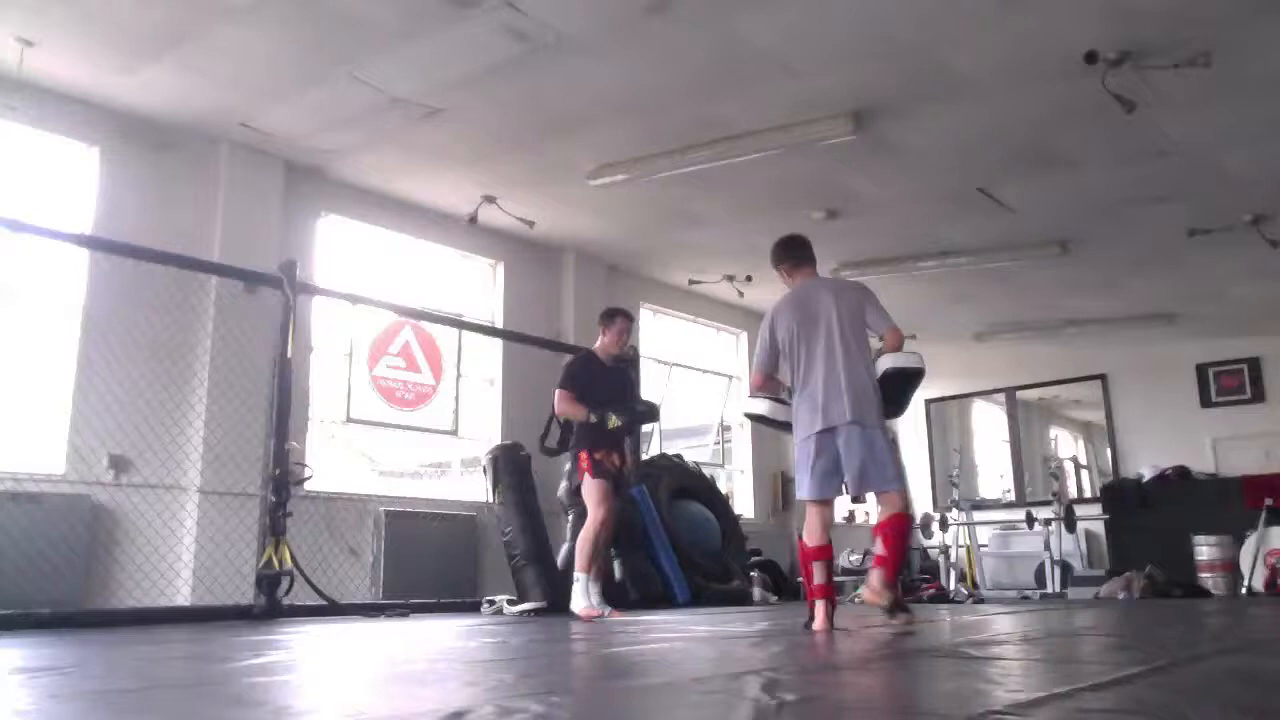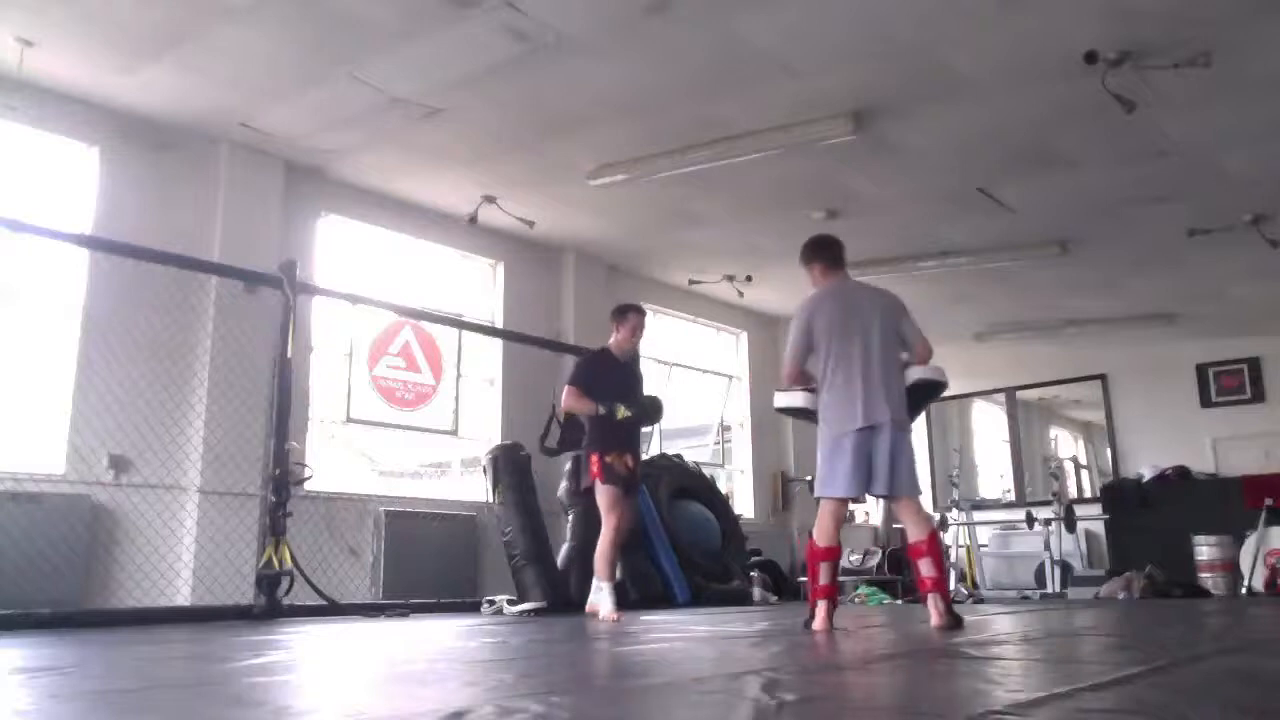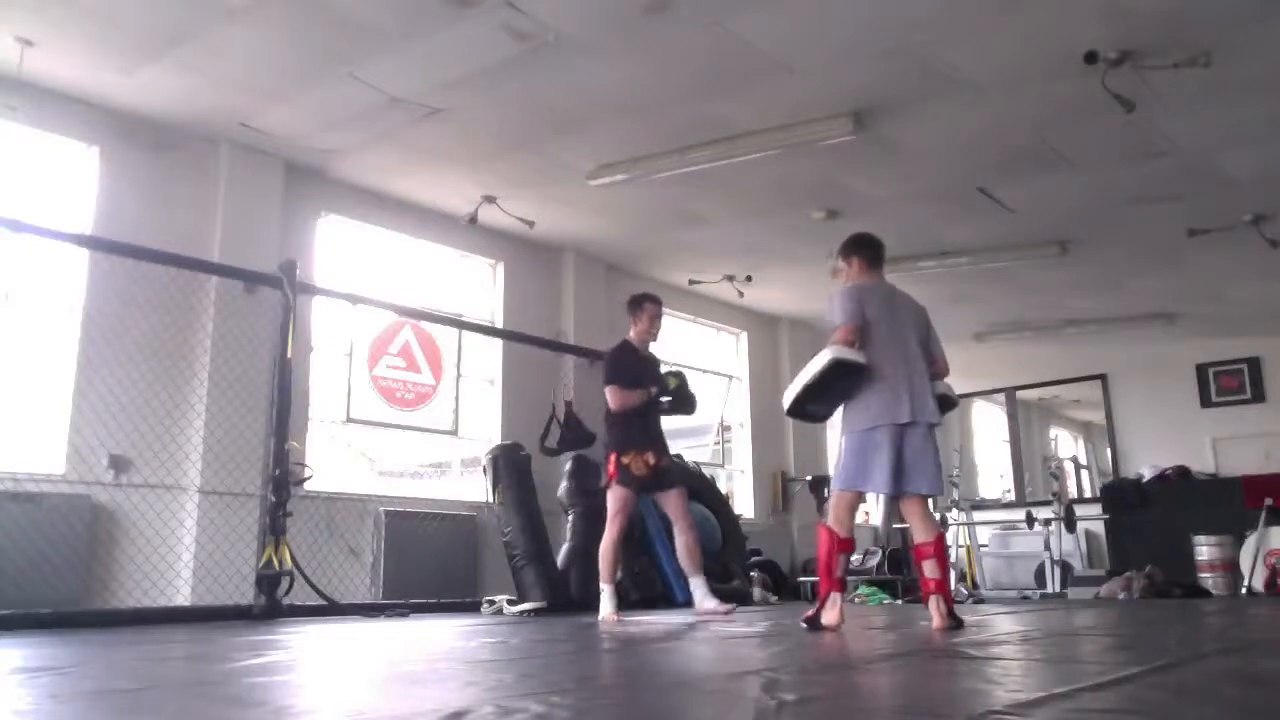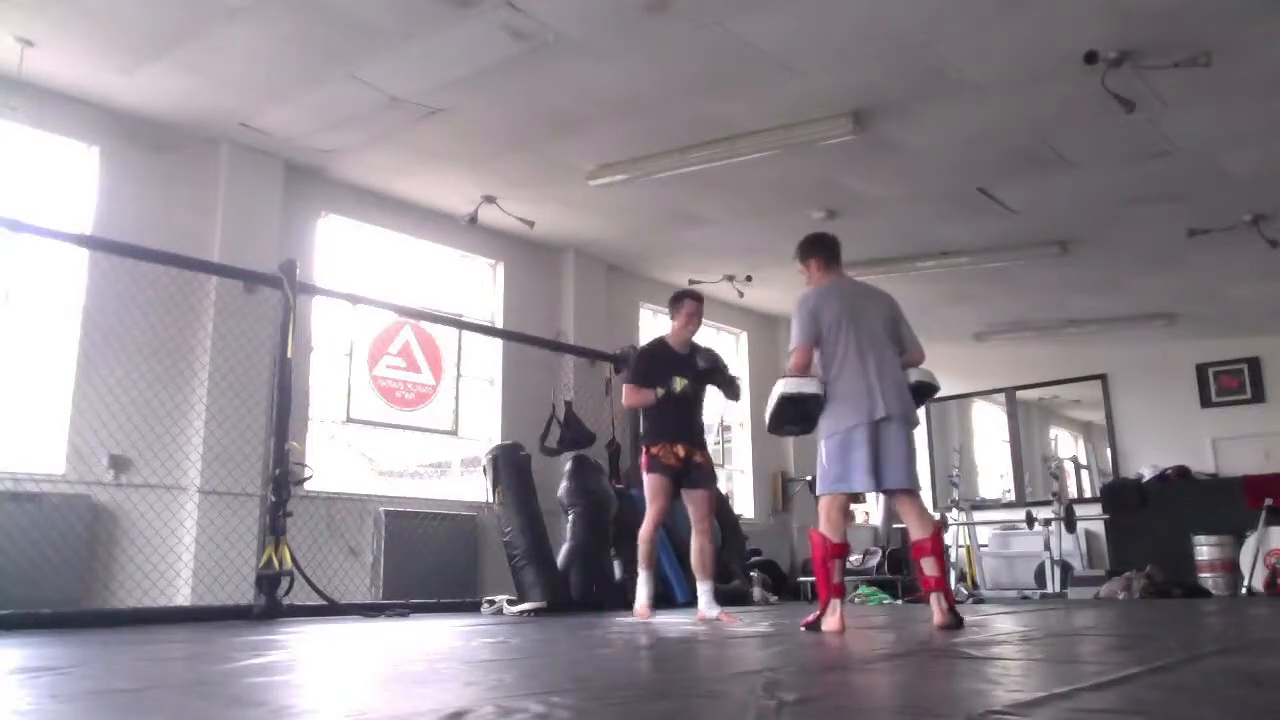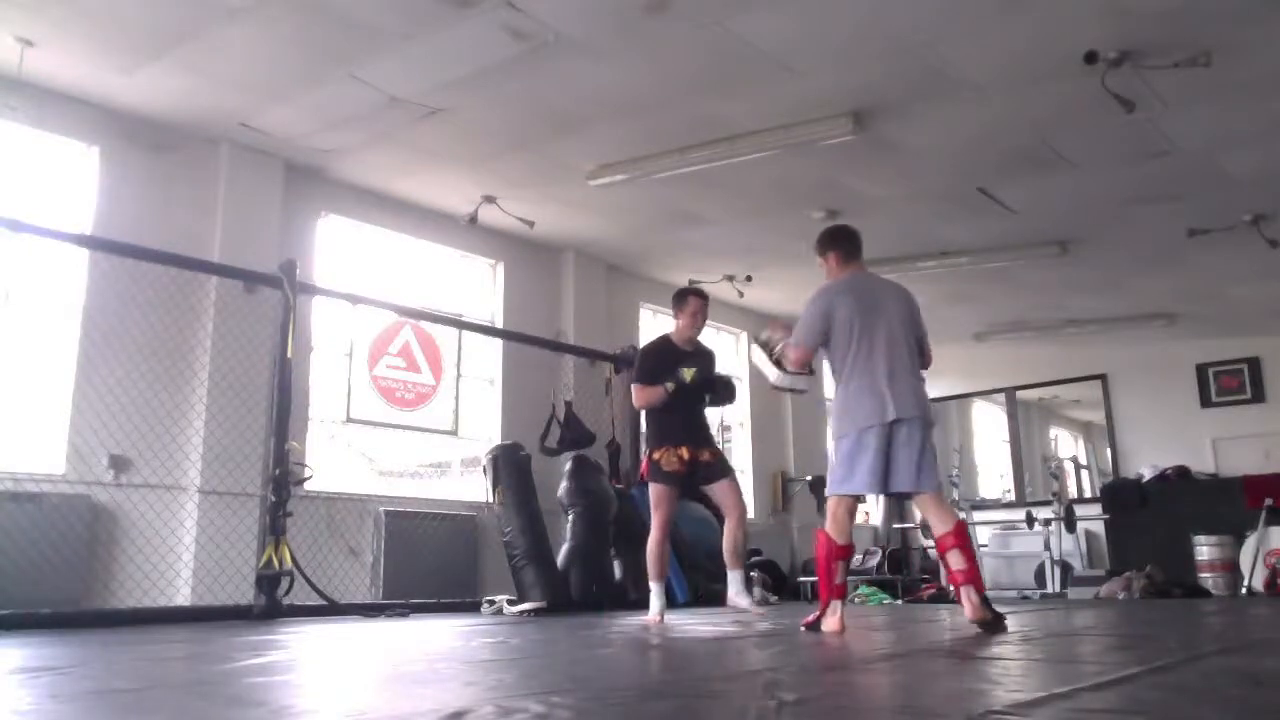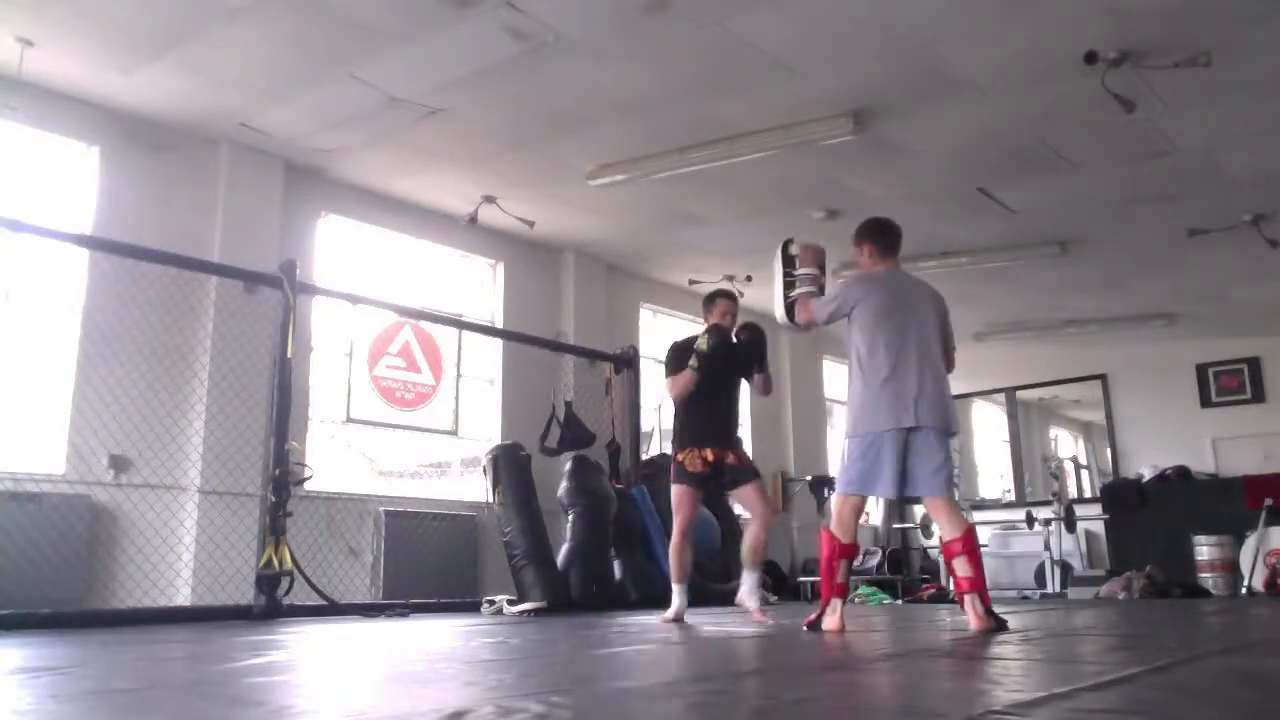
dt=0.4s
person 1, frame 1
left shoulder: (778, 312)
right shoulder: (854, 292)
left elbow: (759, 382)
right elbow: (895, 340)
left hip: (810, 418)
right hip: (860, 411)
left knee: (817, 511)
right knee: (893, 497)
left ankle: (821, 608)
right ankle: (880, 581)
person 1, frame 2
left shoulder: (811, 307)
right shoulder: (887, 299)
left elbow: (791, 375)
right elbow: (923, 353)
left hip: (840, 419)
right hip: (889, 414)
left knee: (829, 511)
right knee: (908, 506)
left ankle: (821, 608)
right ankle: (938, 604)
person 1, frame 3
left shoulder: (852, 294)
right shoulder: (913, 306)
left elbow: (846, 336)
right elbow: (941, 368)
left hip: (870, 412)
right hip: (917, 412)
left knee: (842, 504)
right knee: (916, 508)
left ankle: (831, 602)
right ankle: (940, 606)
person 1, frame 4
left shoulder: (811, 301)
right shoulder: (881, 298)
left elbow: (799, 363)
right elbow: (916, 356)
left hip: (845, 413)
right hip: (893, 409)
left knee: (832, 507)
right knee: (908, 502)
left ankle: (831, 609)
right ankle: (941, 602)
person 1, frame 5
left shoulder: (828, 295)
right shoulder: (900, 293)
left elbow: (796, 361)
right elbow: (925, 358)
left wrist: (780, 341)
left hip: (859, 414)
right hip: (909, 409)
left knee: (839, 508)
right knee: (931, 500)
left ankle: (831, 610)
right ankle: (973, 599)
person 1, frame 6
left shoulder: (858, 287)
right shoulder: (931, 295)
left elbow: (804, 316)
right elbow: (948, 361)
left wrist: (808, 270)
left hip: (875, 416)
right hip: (928, 415)
left knee: (845, 508)
right knee: (943, 506)
left ankle: (832, 609)
right ankle: (976, 606)
person 2, frame 1
left shoulder: (624, 373)
right shoulder: (580, 364)
left elbow: (631, 410)
right elbow: (561, 406)
right wrist: (601, 416)
left hip: (616, 453)
right hip: (590, 450)
left knee: (606, 526)
right knee: (599, 515)
left ankle: (596, 598)
right ankle: (578, 593)
person 2, frame 2
left shoulder: (633, 368)
right shoulder: (593, 362)
right elbow: (568, 401)
right wrist: (609, 409)
left hip: (630, 454)
right hip: (603, 452)
left knee: (624, 528)
right knee: (613, 522)
left ankle: (595, 596)
right ankle: (605, 601)
person 2, frame 3
left shoulder: (650, 360)
right shoulder: (618, 356)
right elbow: (616, 401)
left wrist: (664, 403)
right wrist: (656, 388)
left hip: (655, 450)
right hip: (625, 451)
left knee: (683, 519)
right knee: (616, 524)
left ankle: (702, 596)
right ankle: (608, 604)
person 2, frame 4
left shoulder: (705, 356)
right shoulder: (649, 354)
left elbow: (734, 393)
right elbow: (628, 398)
left wrist: (719, 373)
right wrist: (667, 389)
left hip: (694, 446)
right hip: (659, 444)
left knee: (703, 523)
right knee: (656, 512)
left ankle: (706, 603)
right ankle: (644, 589)
person 2, frame 5
left shoulder: (705, 355)
right shoulder: (653, 352)
right elbow: (639, 399)
right wrist: (677, 380)
left hip: (702, 444)
right hip: (665, 447)
left knee: (736, 511)
right knee: (661, 524)
left ankle: (736, 592)
right ankle: (656, 603)
person 2, frame 6
left shoulder: (737, 351)
right shoulder: (683, 349)
left elbow: (765, 390)
right elbow: (675, 391)
left wrist: (758, 356)
right wrist: (699, 355)
left hip: (728, 447)
right hip: (690, 449)
left knee: (763, 512)
right knee: (683, 526)
left ankle: (748, 590)
right ankle: (679, 602)
